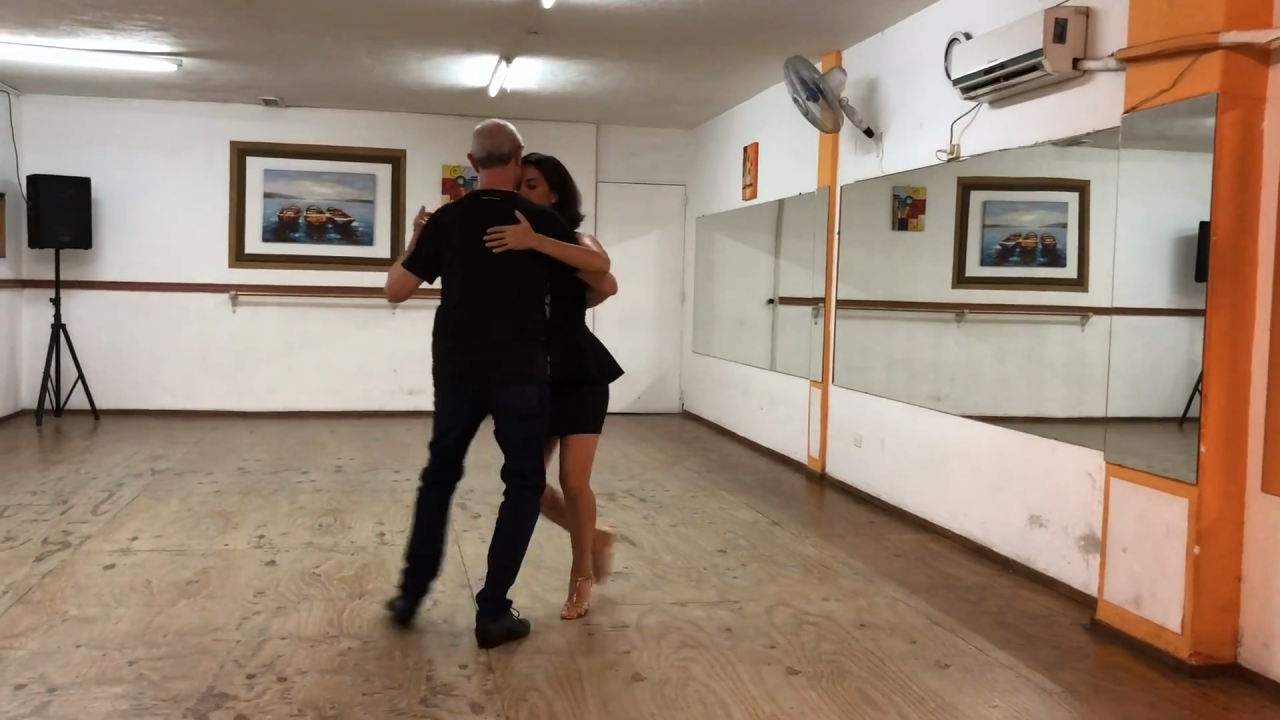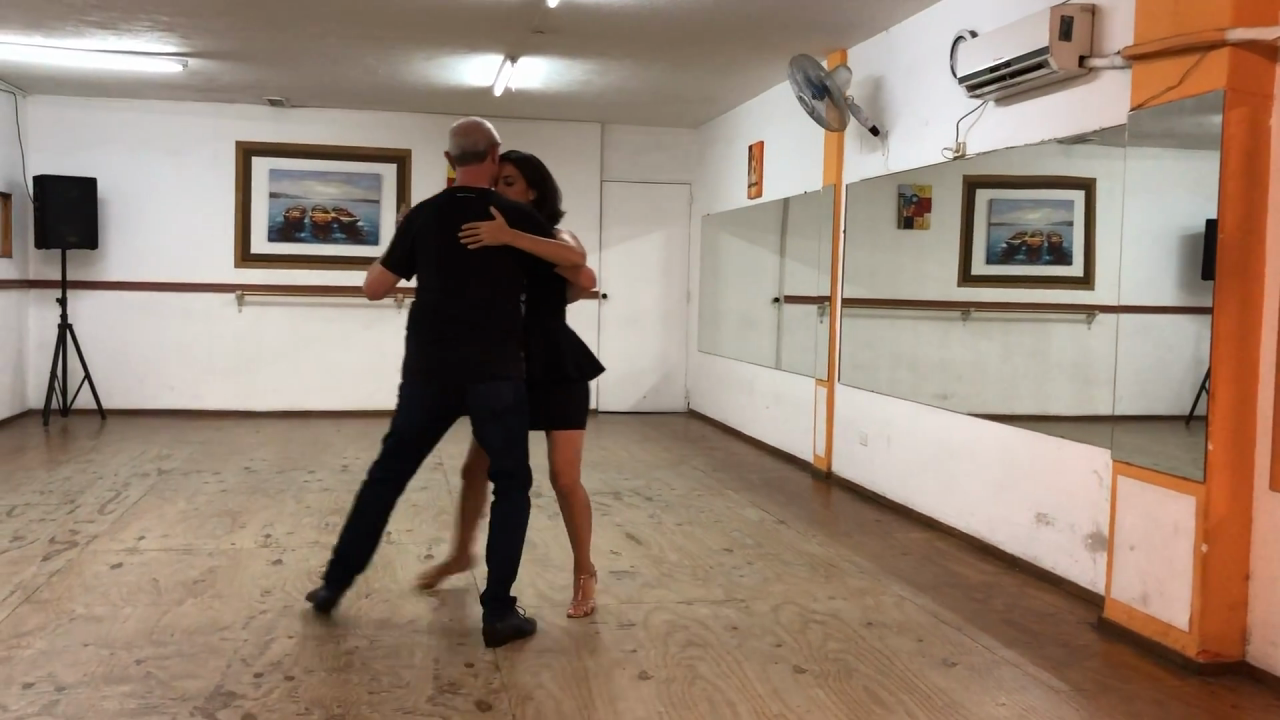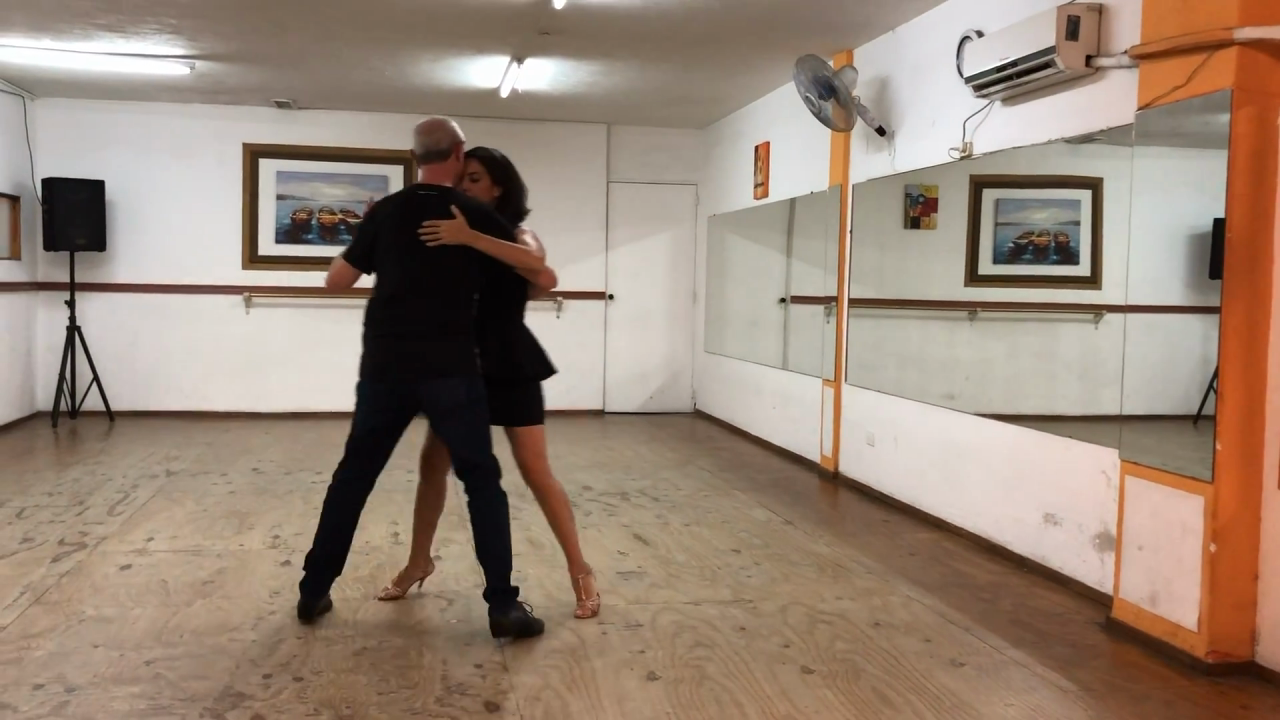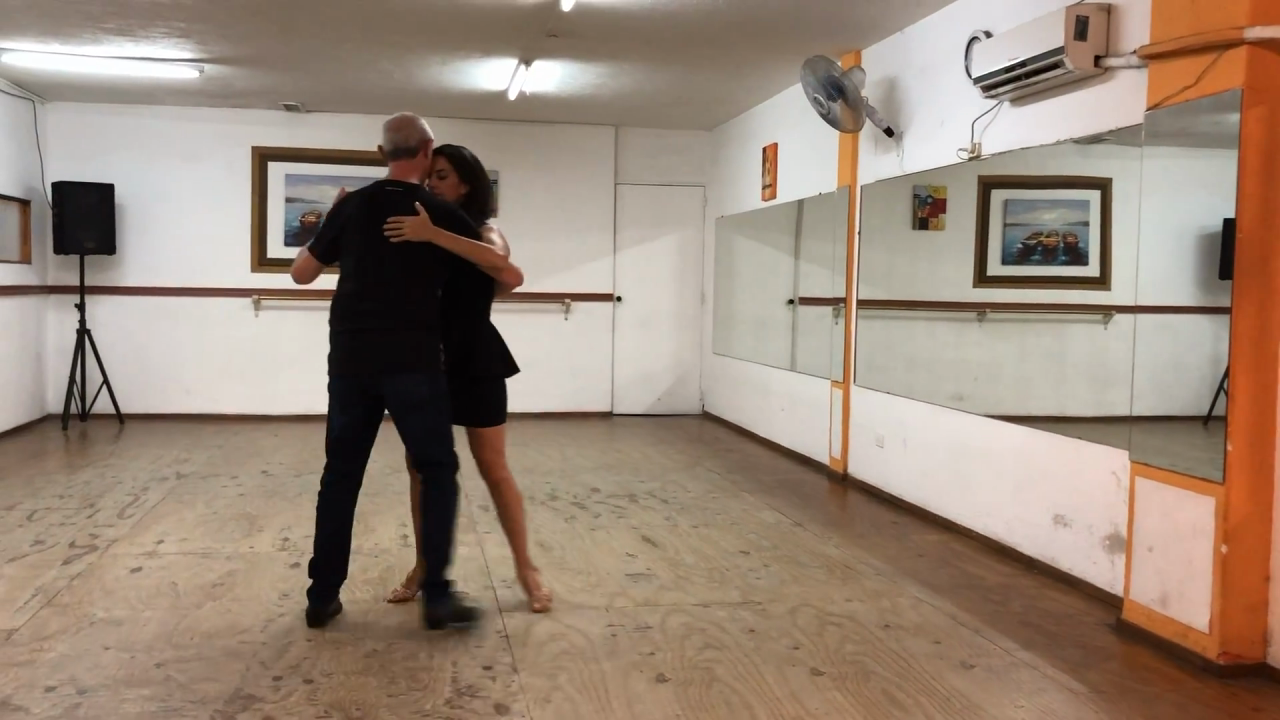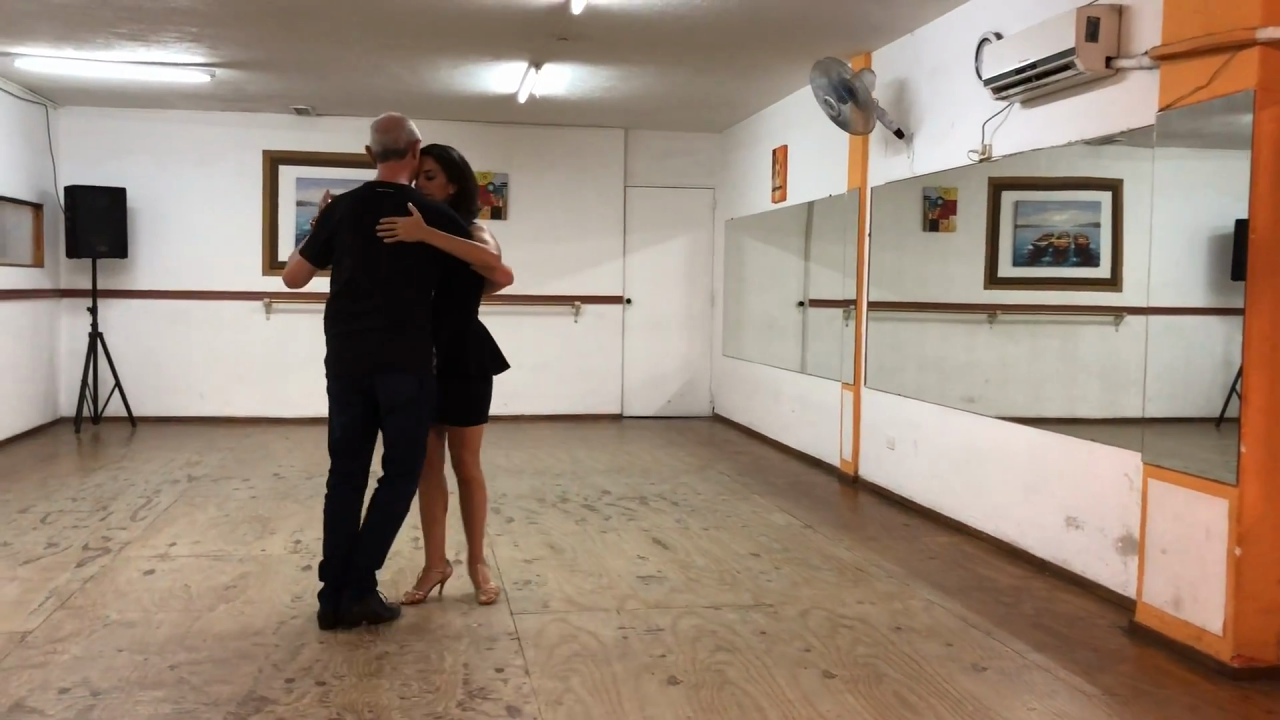
dt=0.2s
person 1, frame 1
left shoulder: (447, 220)
right shoulder: (543, 222)
left elbow: (396, 290)
left wrist: (415, 241)
left hip: (457, 372)
right hip: (521, 374)
left knee: (439, 477)
right knee: (524, 485)
left ankle: (413, 593)
right ankle: (493, 610)
person 1, frame 2
left shoulder: (423, 217)
right shoulder: (520, 220)
left elbow: (375, 288)
left wrist: (398, 241)
left hip: (428, 371)
right hip: (496, 374)
left knee: (389, 472)
right knee: (512, 485)
left ankle: (335, 582)
right ankle: (499, 610)
person 1, frame 3
left shoulder: (384, 213)
right shoulder: (478, 217)
left elbow: (336, 280)
right wrist: (519, 241)
left hip: (384, 369)
right hip: (448, 371)
left knee: (354, 475)
right knee: (482, 480)
left ankle: (314, 591)
right ankle: (503, 603)
person 1, frame 4
left shoulder: (351, 208)
right shoulder: (443, 215)
left elbow: (301, 273)
left hip: (350, 362)
right hip: (413, 365)
left knee: (341, 474)
right knee: (438, 472)
left ankle: (322, 595)
right ankle: (437, 593)
person 1, frame 5
left shoulder: (343, 209)
right shoulder: (435, 216)
left elbow: (293, 277)
left hip: (346, 363)
right hip: (405, 364)
left knee: (345, 474)
right knee: (399, 475)
left ankle: (336, 596)
right ankle: (359, 591)
person 2, frame 1
left shoulder: (575, 243)
right shoulder: (507, 247)
left elbow: (600, 267)
left wrist: (535, 241)
left hip: (579, 374)
left knee: (573, 480)
left ankle: (581, 575)
right ankle: (594, 539)
person 2, frame 2
left shoulder: (556, 238)
right shoulder: (485, 244)
left elbow: (576, 261)
left wrist: (509, 237)
left hip: (559, 371)
left knee: (564, 477)
right knee: (475, 469)
left ankle: (584, 573)
right ankle: (460, 554)
person 2, frame 3
left shoulder: (516, 237)
right shoulder: (453, 240)
left elbow: (536, 266)
left wrist: (470, 237)
left hip: (512, 366)
left knee: (536, 474)
right knee: (433, 463)
left ankle: (580, 571)
right ankle: (419, 561)
person 2, frame 4
left shoulder: (484, 234)
right shoulder: (421, 234)
left elbow: (497, 263)
left wrist: (432, 234)
left hip: (476, 363)
left knee: (493, 469)
right knee: (420, 463)
left ankle: (526, 565)
right ankle: (427, 563)
person 2, frame 5
left shoulder: (471, 233)
right shoulder: (407, 236)
left elbow: (496, 269)
left wrist: (426, 234)
left hip: (465, 361)
left knee: (465, 465)
right knee: (425, 464)
left ankle: (477, 560)
right ankle: (435, 563)
